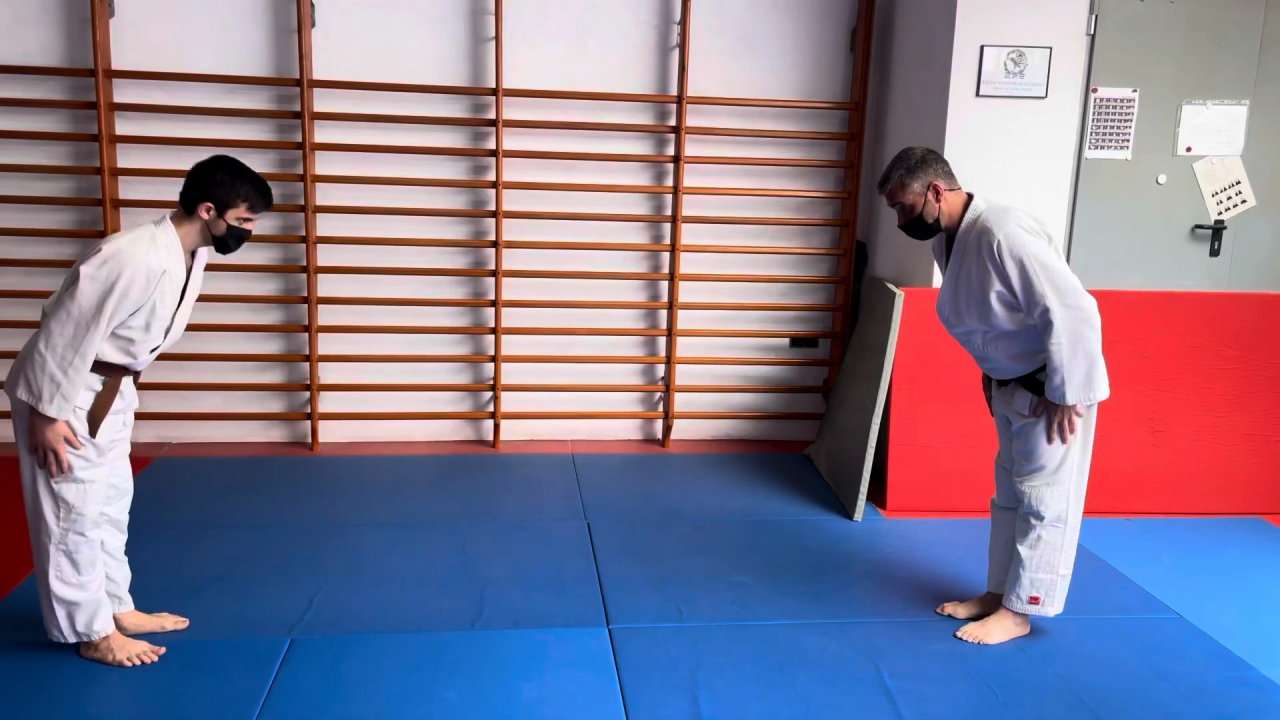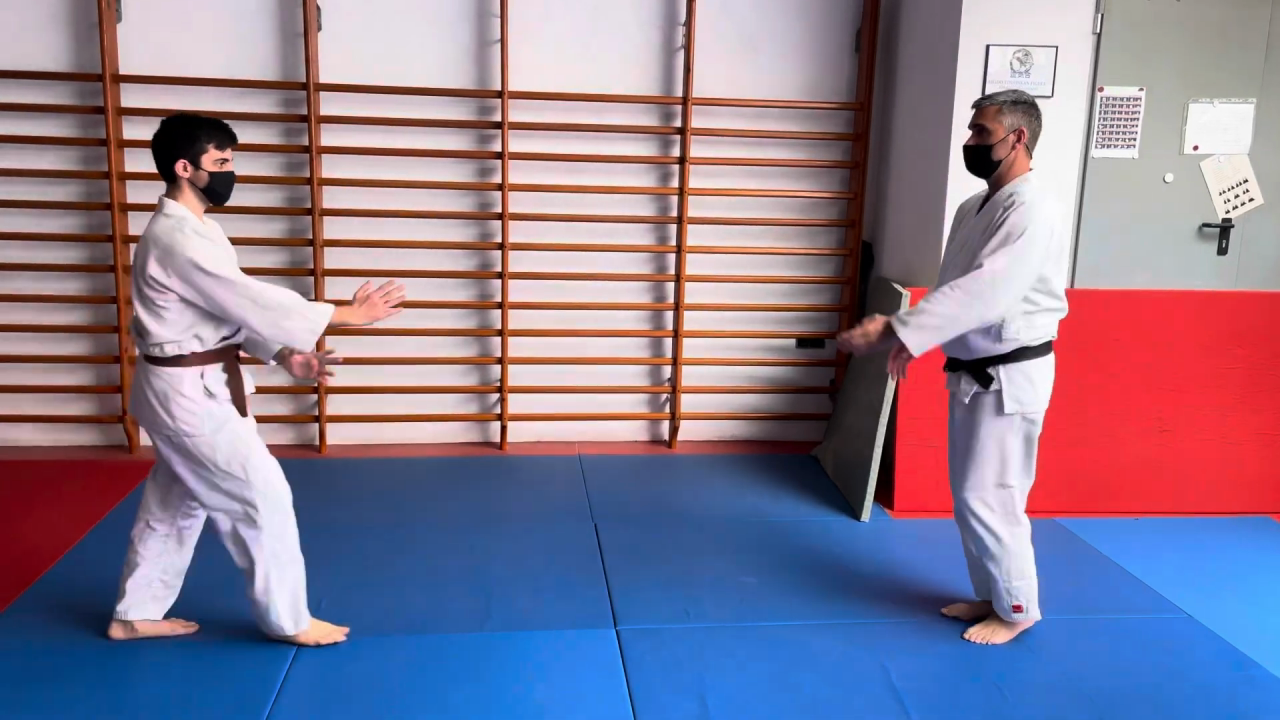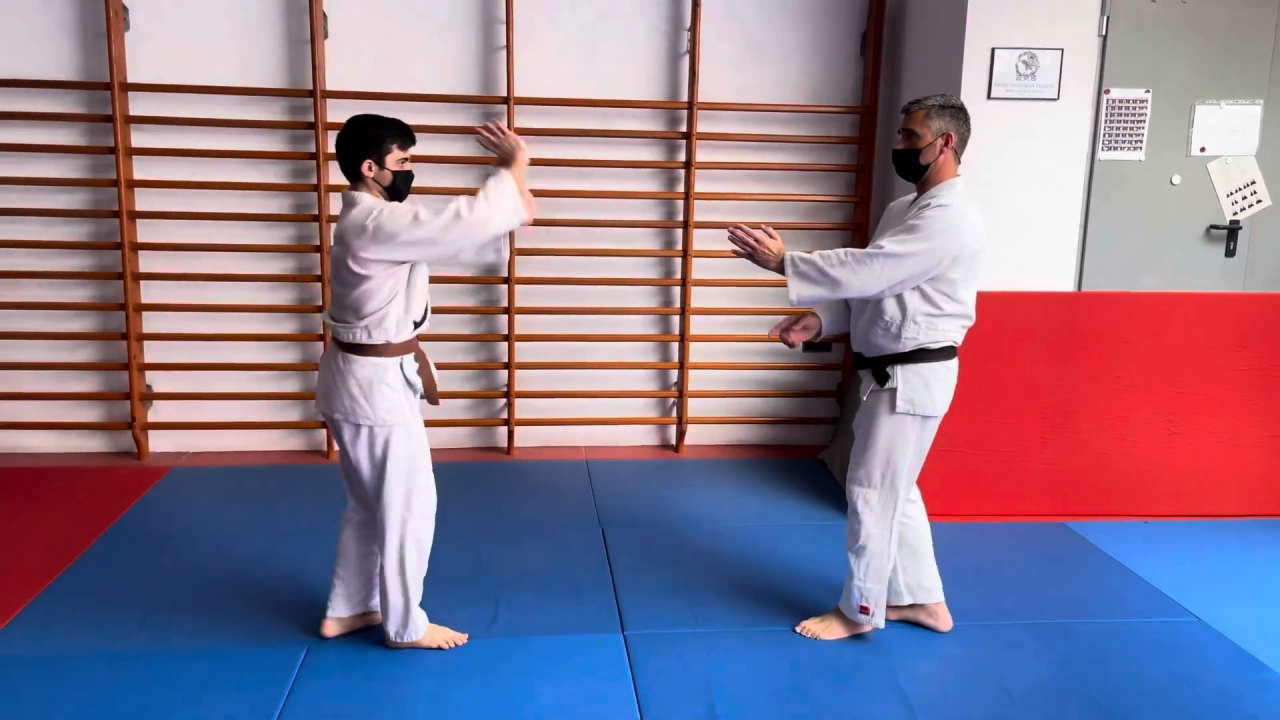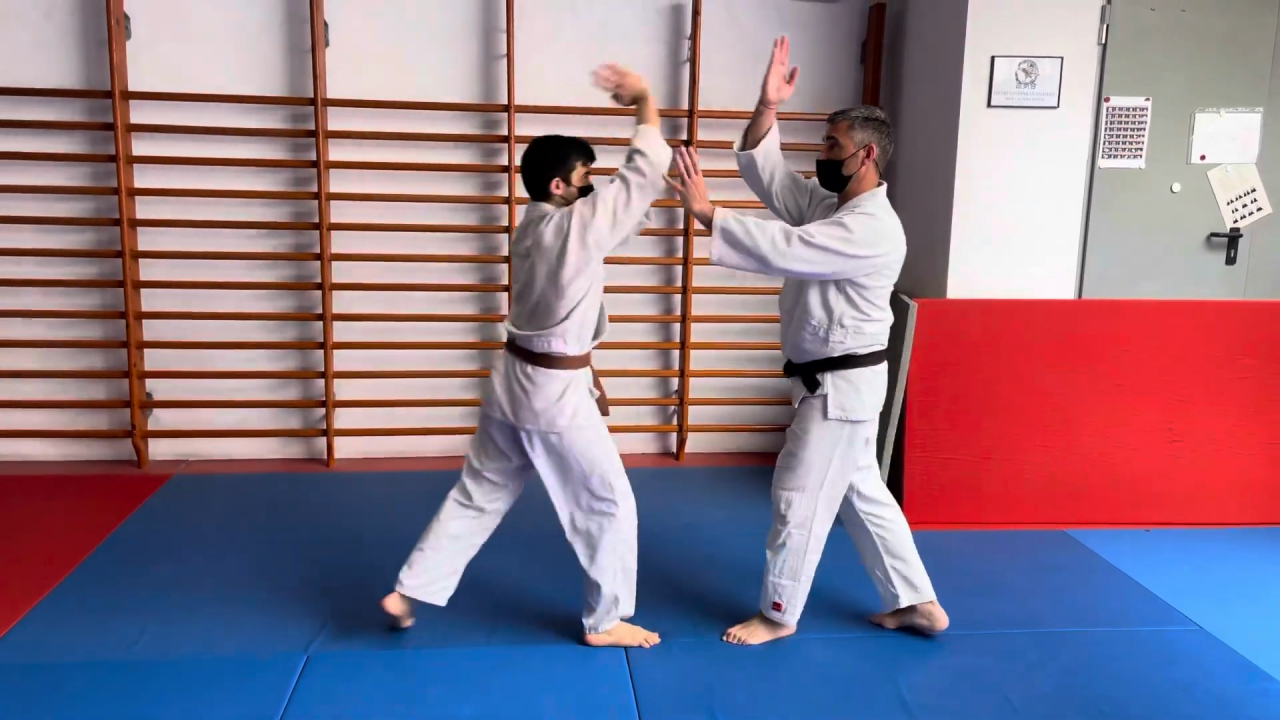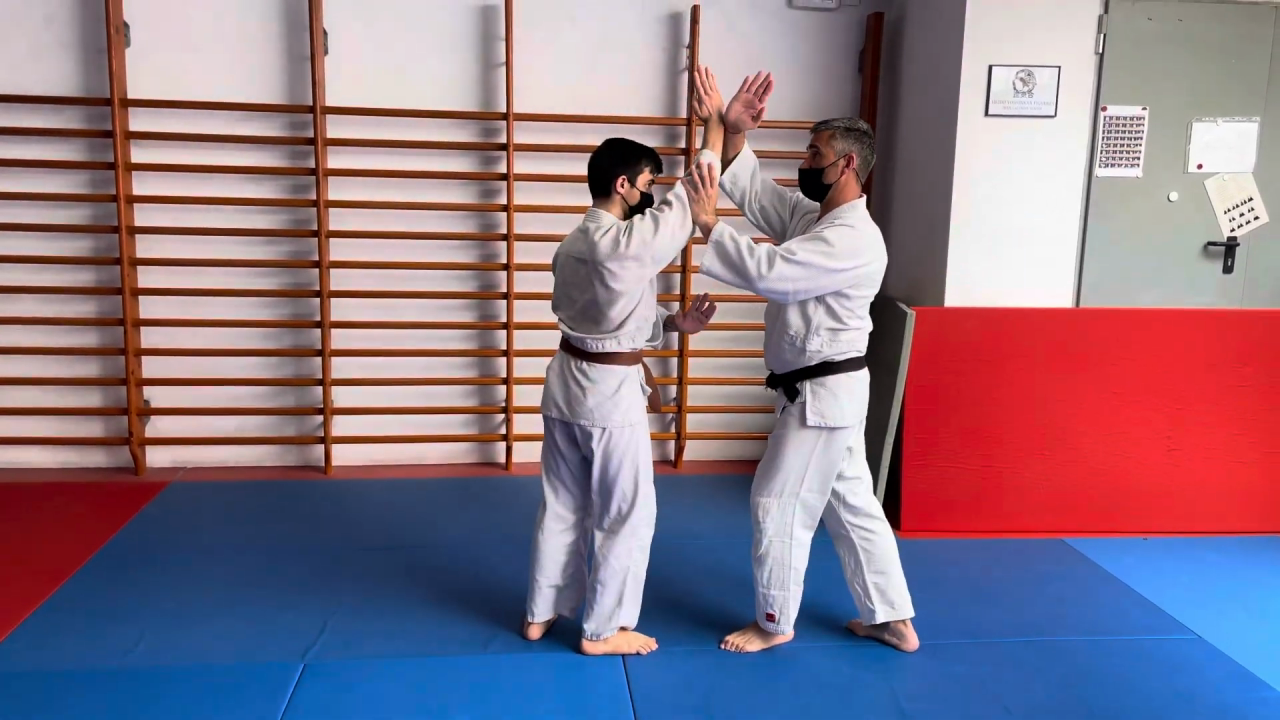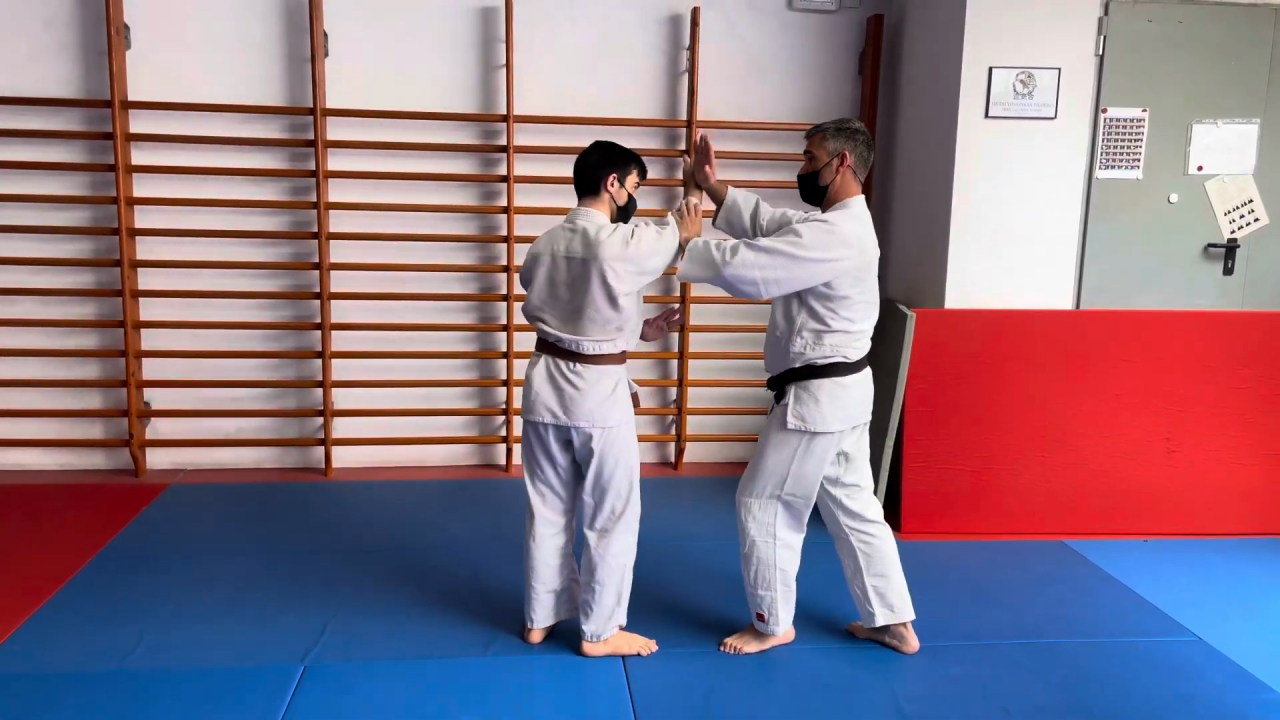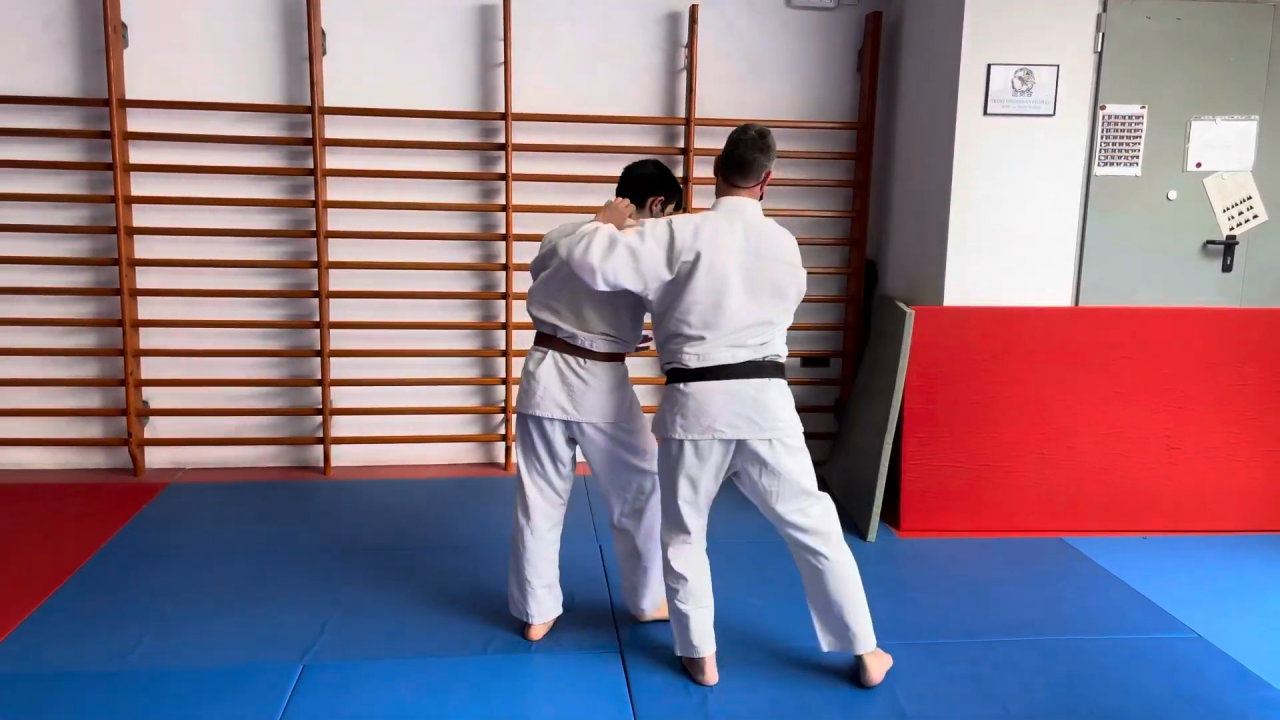
dt=0.7s
person 1, frame 1
left shoulder: (1004, 233)
right shoulder: (945, 240)
left elbow: (1072, 313)
left wrist: (1066, 395)
right wrist: (992, 374)
left hip: (1058, 386)
right hip: (1014, 384)
left knee: (1045, 498)
right knee: (1011, 492)
left ankle: (1019, 610)
right ankle: (999, 592)
person 1, frame 2
left shoulder: (1033, 213)
right shoulder: (975, 208)
left elbow: (982, 292)
left wrist: (898, 331)
right wrist: (903, 332)
left hip: (1009, 379)
right hip: (973, 374)
left knee: (985, 496)
right knee: (971, 492)
left ankle: (1016, 608)
right ankle: (993, 596)
person 1, frame 3
left shoulder: (951, 220)
right shoulder: (905, 209)
left elbow: (866, 269)
right elbow: (867, 274)
left wrist: (783, 261)
right wrist: (816, 321)
left hip: (912, 377)
right hip: (892, 372)
left knee: (872, 492)
right knee: (891, 489)
left ankle: (860, 611)
right ankle: (923, 599)
person 1, frame 4
left shoulder: (872, 229)
right shoulder: (827, 203)
left elbow: (783, 249)
right elbow: (765, 172)
left wrist: (708, 216)
right wrist: (768, 106)
left hip: (840, 385)
right hip: (835, 381)
left knee: (799, 498)
right knee: (862, 492)
left ankle: (778, 614)
right ankle: (917, 603)
person 1, frame 5
left shoulder: (854, 238)
right shoulder: (809, 215)
left elbow: (770, 272)
right elbow: (751, 189)
left wrist: (709, 225)
right wrist: (733, 130)
left hip: (823, 394)
right hip: (828, 389)
left knee: (778, 504)
right knee: (852, 504)
left ankle: (774, 622)
right ankle: (892, 618)
person 1, frame 6
left shoulder: (834, 235)
right shoulder: (839, 225)
left elbow: (744, 267)
right elbow: (766, 223)
left wrist: (692, 243)
right wrist: (714, 186)
left hip: (816, 396)
right hip: (844, 389)
left knee: (764, 505)
right knee: (854, 506)
left ankle: (772, 623)
right ankle: (894, 621)
person 1, frame 7
left shoulder: (681, 235)
right shoulder: (783, 245)
left elbow: (589, 261)
left wrist: (608, 224)
left hip: (694, 403)
right hip: (765, 399)
left knee: (683, 533)
right knee: (813, 526)
left ankle: (700, 653)
right ankle: (863, 653)
person 2, frame 1
left shoulder: (192, 253)
right shoulder: (133, 259)
right elbow: (68, 335)
right wrist: (50, 415)
left hip: (108, 388)
right hip: (65, 390)
left knee: (107, 500)
right knee: (73, 508)
left ankle: (114, 607)
right ankle: (90, 630)
person 2, frame 2
left shoulder: (193, 226)
right shoulder: (175, 238)
left elbow: (237, 307)
right elbow: (248, 300)
left wrist: (285, 353)
right wrist: (343, 316)
left hip: (193, 385)
right hip: (189, 392)
left knee: (171, 507)
right knee: (263, 494)
left ankle: (135, 615)
right ankle: (287, 617)
person 2, frame 3
left shoulder: (367, 216)
right shoulder: (379, 222)
left elbow: (456, 233)
right elbow: (465, 221)
left wrist: (508, 212)
right wrist: (513, 168)
left hip: (358, 372)
right hip: (375, 381)
left knee: (370, 505)
right knee: (407, 505)
left ankle: (347, 610)
right ankle: (405, 623)
person 2, frame 4
left shoulder: (532, 228)
right shoulder: (577, 228)
left elbow: (625, 190)
right elbow: (643, 172)
right wrist: (644, 100)
left hip: (514, 383)
right hip: (559, 394)
left knee: (477, 496)
right knee: (608, 504)
left ankle: (408, 590)
right ankle: (606, 620)
person 2, frame 5
left shoulder: (571, 244)
right shoulder: (629, 243)
right elbow: (690, 200)
left wrist: (671, 322)
right wrist: (715, 126)
left hip: (566, 383)
right hip: (612, 394)
left knee: (562, 507)
right knee: (626, 515)
left ankle: (540, 613)
right ankle: (603, 629)
person 2, frame 6
left shoulder: (544, 244)
right shoulder: (623, 243)
right elbow: (679, 233)
left wrist: (636, 330)
right wrist: (698, 186)
left hip: (546, 382)
right hip: (598, 393)
left knee: (548, 508)
right knee: (612, 515)
left ankle: (540, 617)
right ankle: (600, 631)
person 2, frame 7
left shoulder: (561, 237)
left elbow: (541, 297)
left hip: (546, 375)
right hip: (602, 385)
left knee: (540, 502)
right knee: (639, 492)
left ankle: (535, 612)
right ankle: (646, 600)
